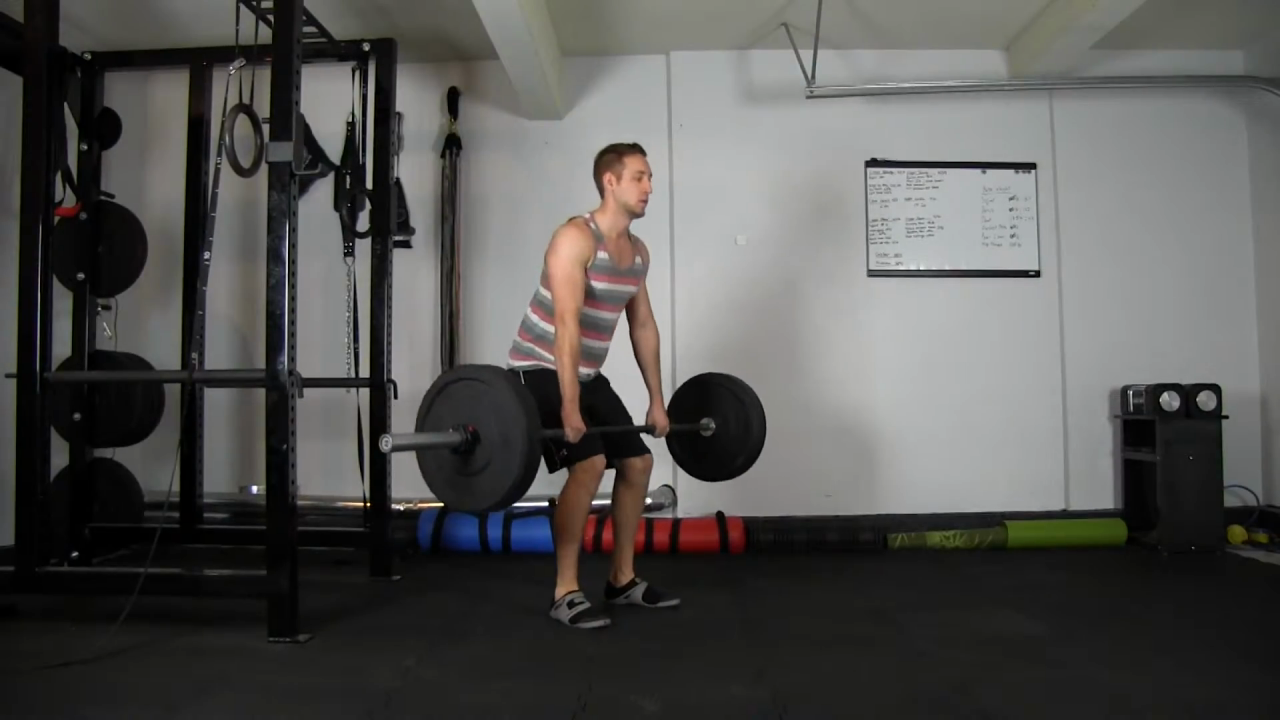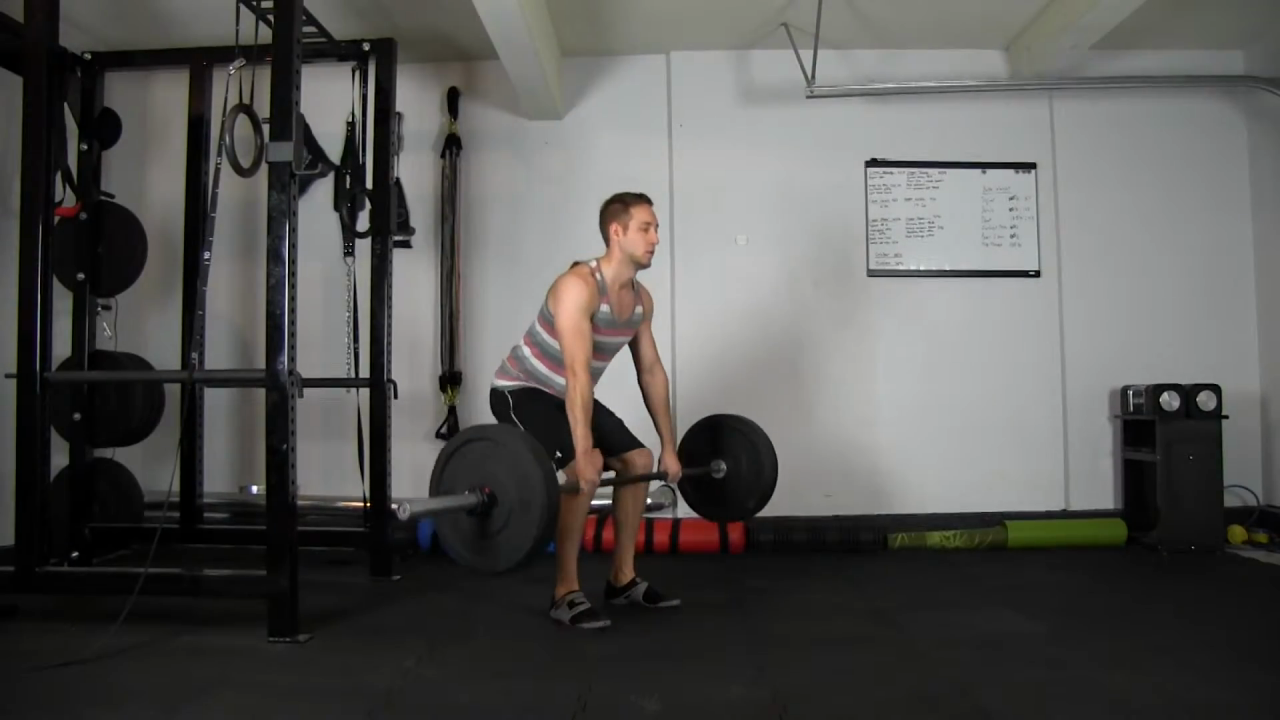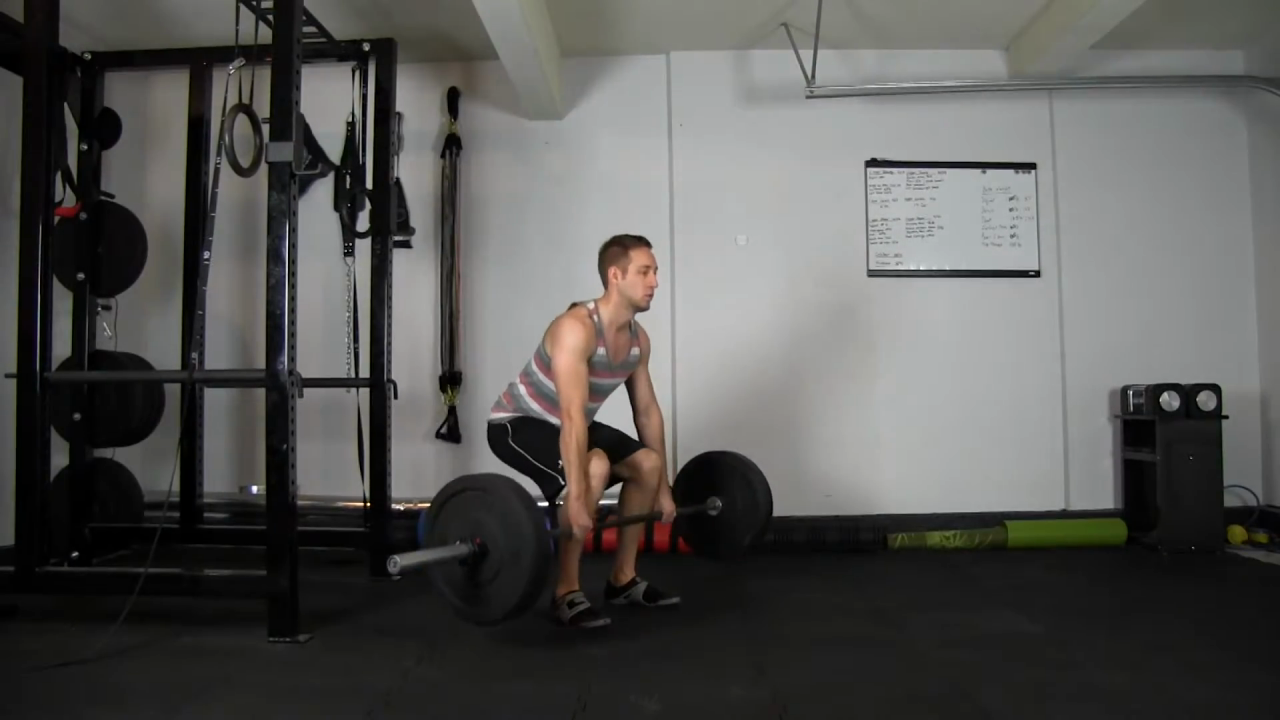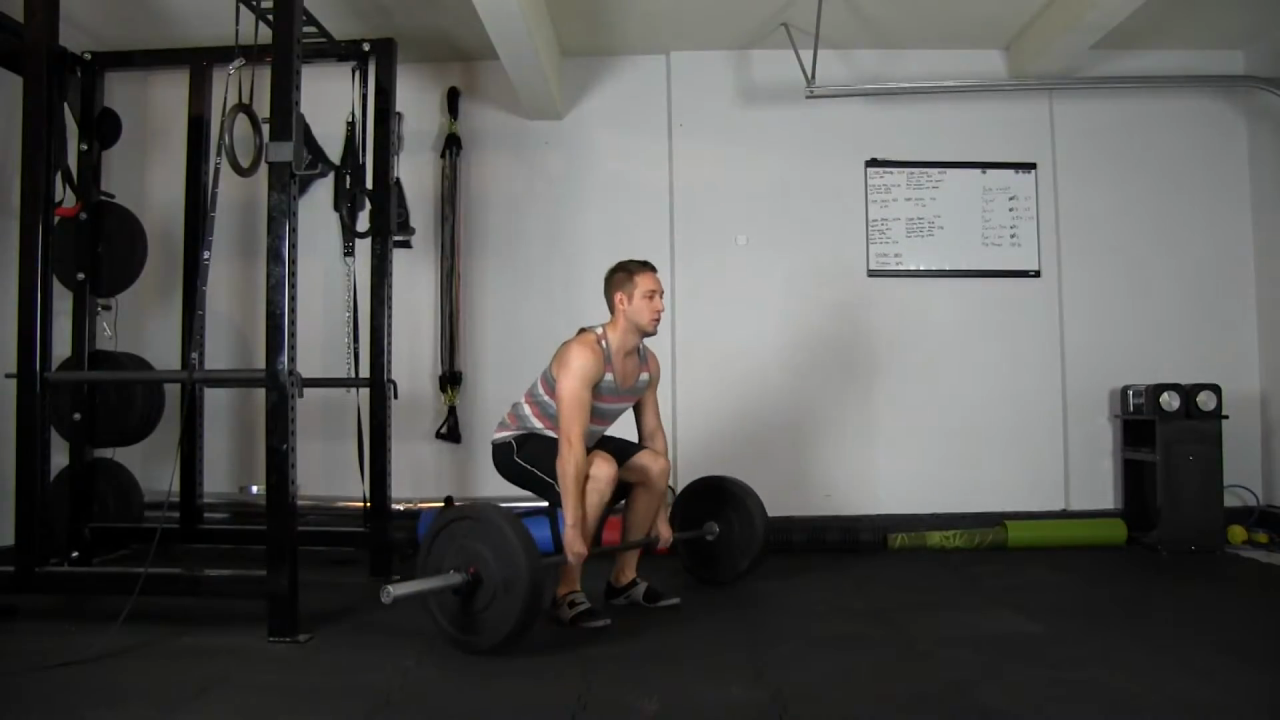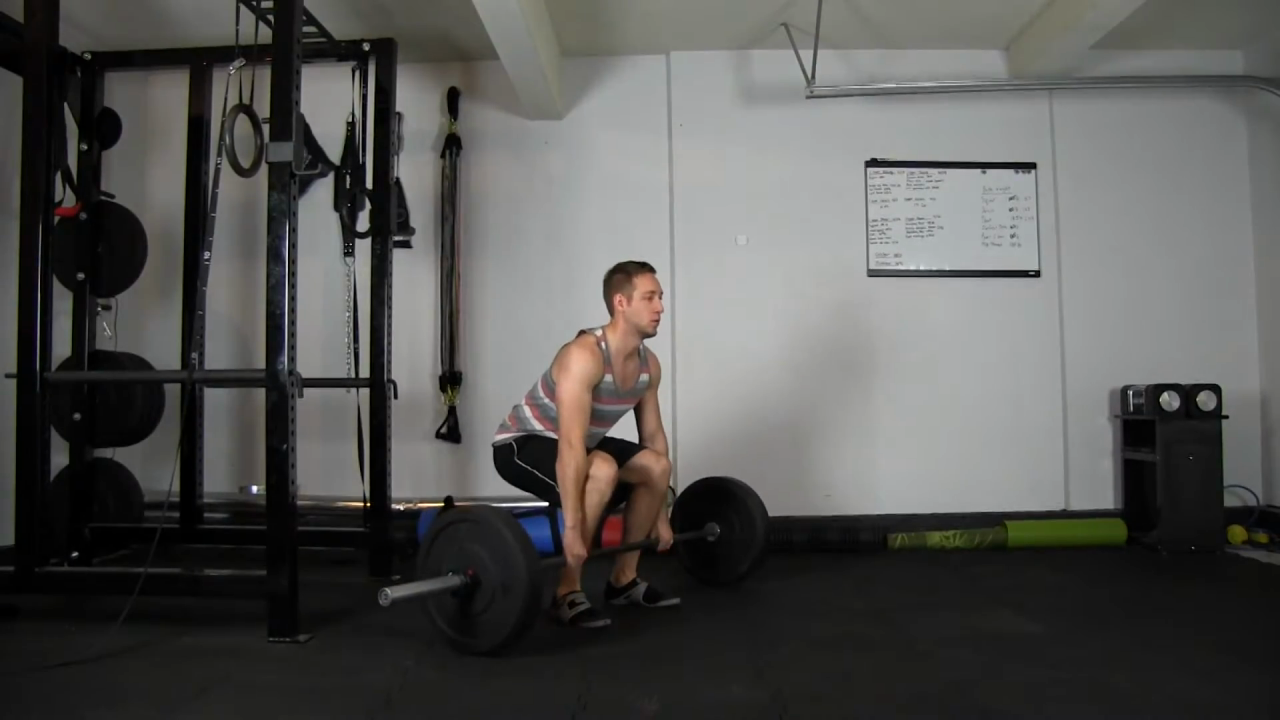
dt=0.4s
person 1, frame 1
left shoulder: (638, 252)
right shoulder: (575, 238)
left elbow: (643, 326)
right elbow: (566, 322)
left wrist: (657, 400)
right wrist: (568, 404)
left hip: (587, 372)
right hip: (538, 369)
left knee: (637, 461)
right knee: (589, 463)
left ankle: (622, 579)
right ankle: (566, 594)
person 1, frame 2
left shoulder: (641, 299)
right shoulder: (579, 285)
left elbow: (651, 371)
right elbow: (577, 373)
left wrist: (669, 447)
right wrist: (584, 454)
left hip: (565, 394)
right hip: (521, 391)
left knee: (638, 461)
right knee: (585, 465)
left ankle: (623, 579)
right ankle: (566, 593)
person 1, frame 3
left shoulder: (638, 338)
right shoulder: (577, 328)
left elbow: (648, 410)
right elbow: (572, 416)
left wrist: (663, 488)
right wrist: (575, 497)
left hip: (562, 425)
right hip: (516, 423)
left knee: (647, 464)
right knee: (594, 467)
left ankle: (623, 579)
right ankle: (566, 593)
person 1, frame 4
left shoulder: (647, 362)
right shoulder: (584, 354)
left elbow: (652, 434)
right elbow: (570, 444)
left wrist: (660, 515)
right wrist: (572, 526)
left hip: (572, 443)
right hip: (521, 443)
left knee: (656, 467)
right knee: (602, 470)
left ankle: (623, 580)
right ankle: (568, 593)
person 1, frame 5
left shoulder: (648, 364)
right shoulder: (584, 356)
left elbow: (653, 436)
right elbow: (570, 448)
left wrist: (661, 516)
right wrist: (572, 529)
right hip: (522, 444)
left knee: (657, 467)
right knee: (602, 471)
left ankle: (624, 580)
right ankle: (568, 593)
